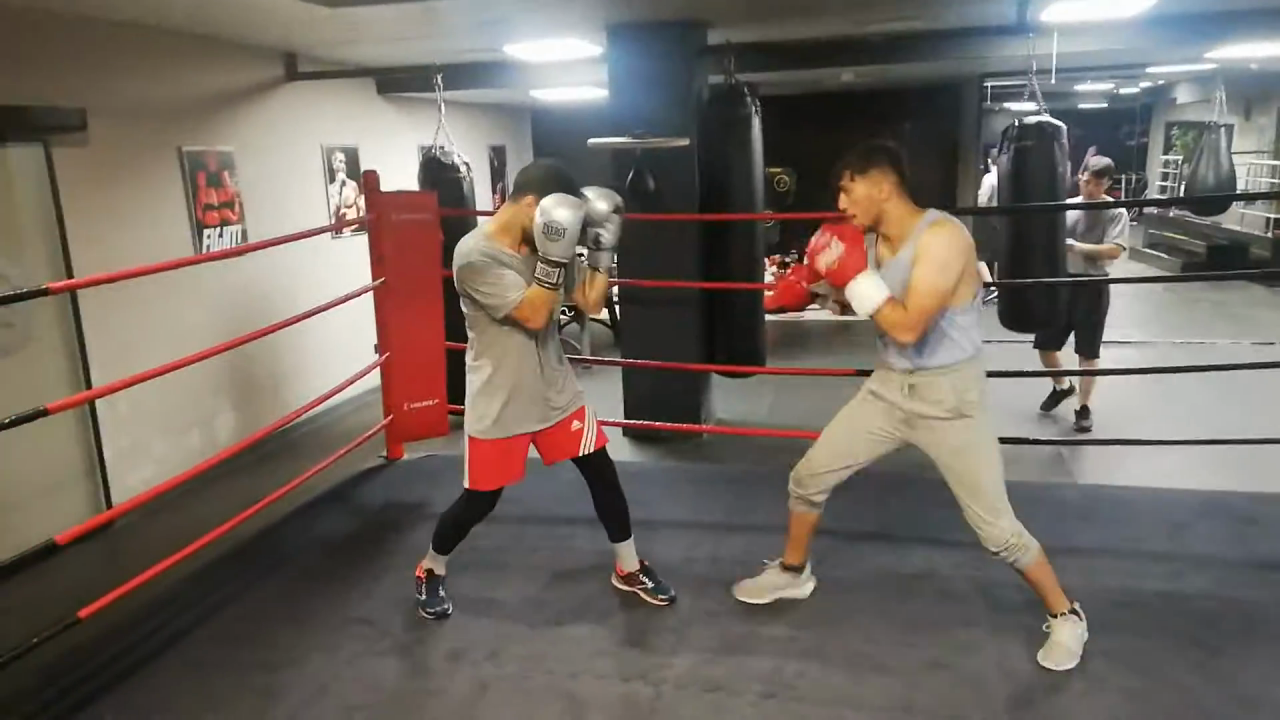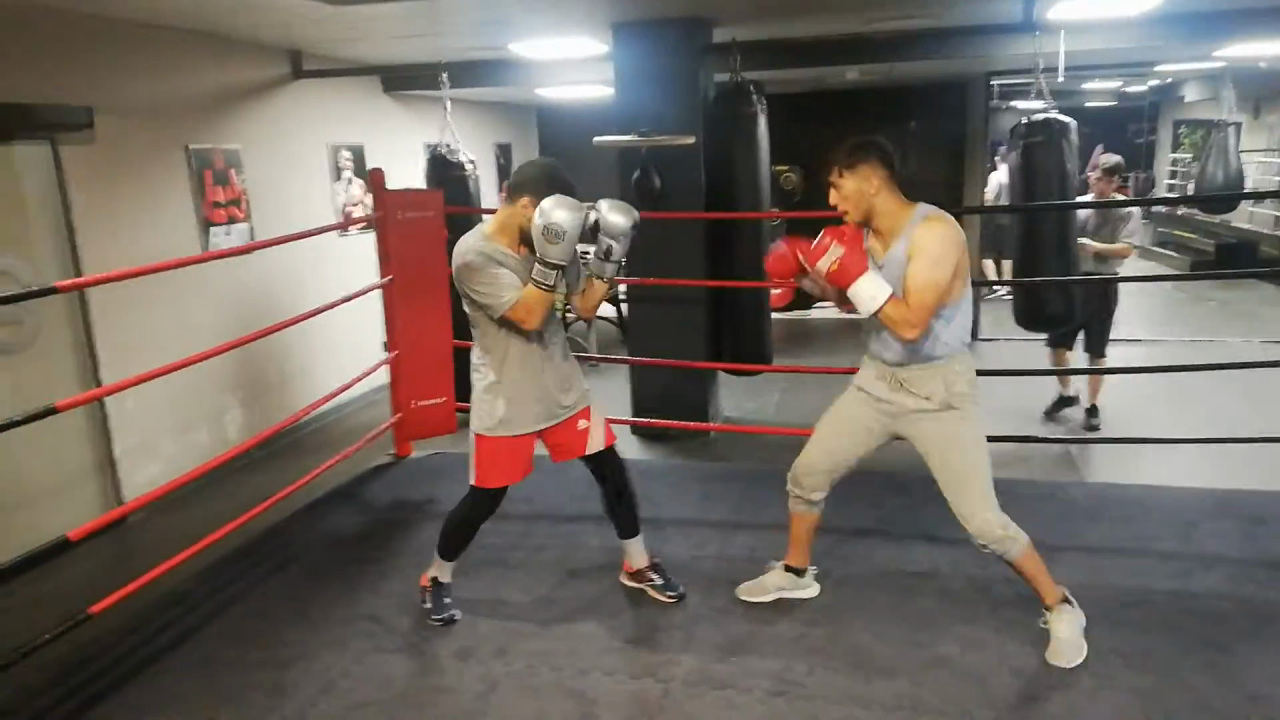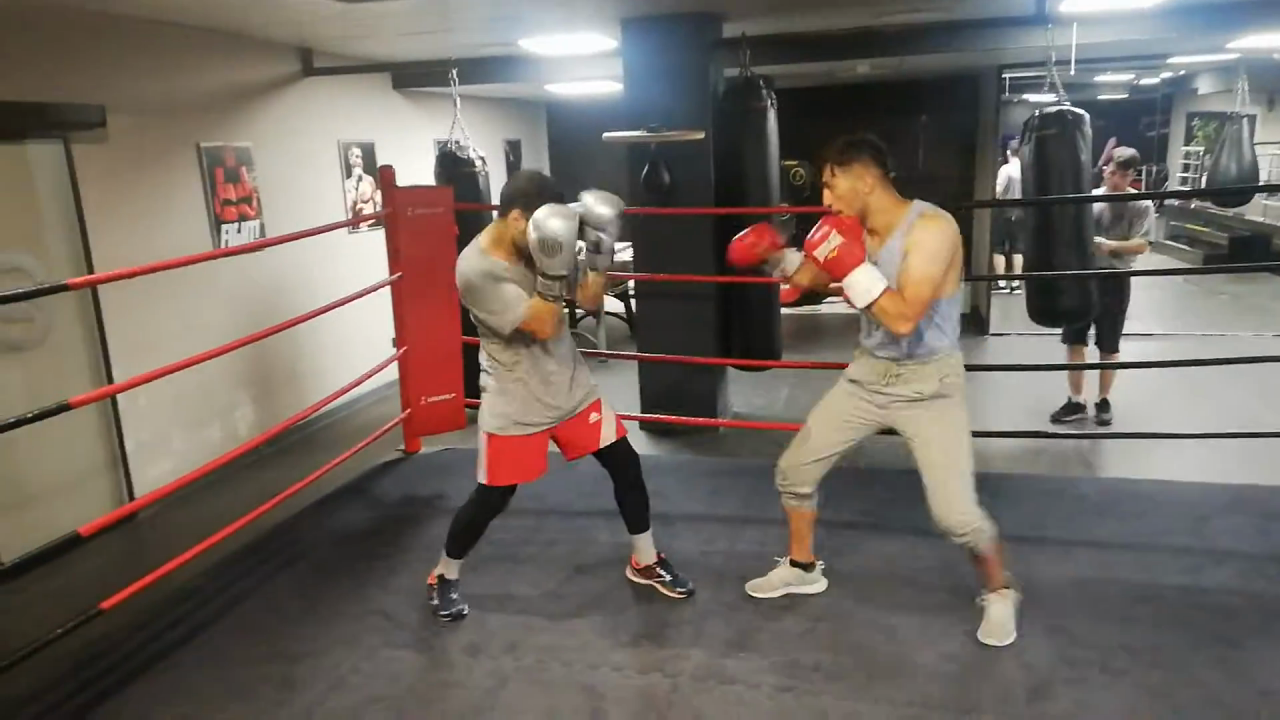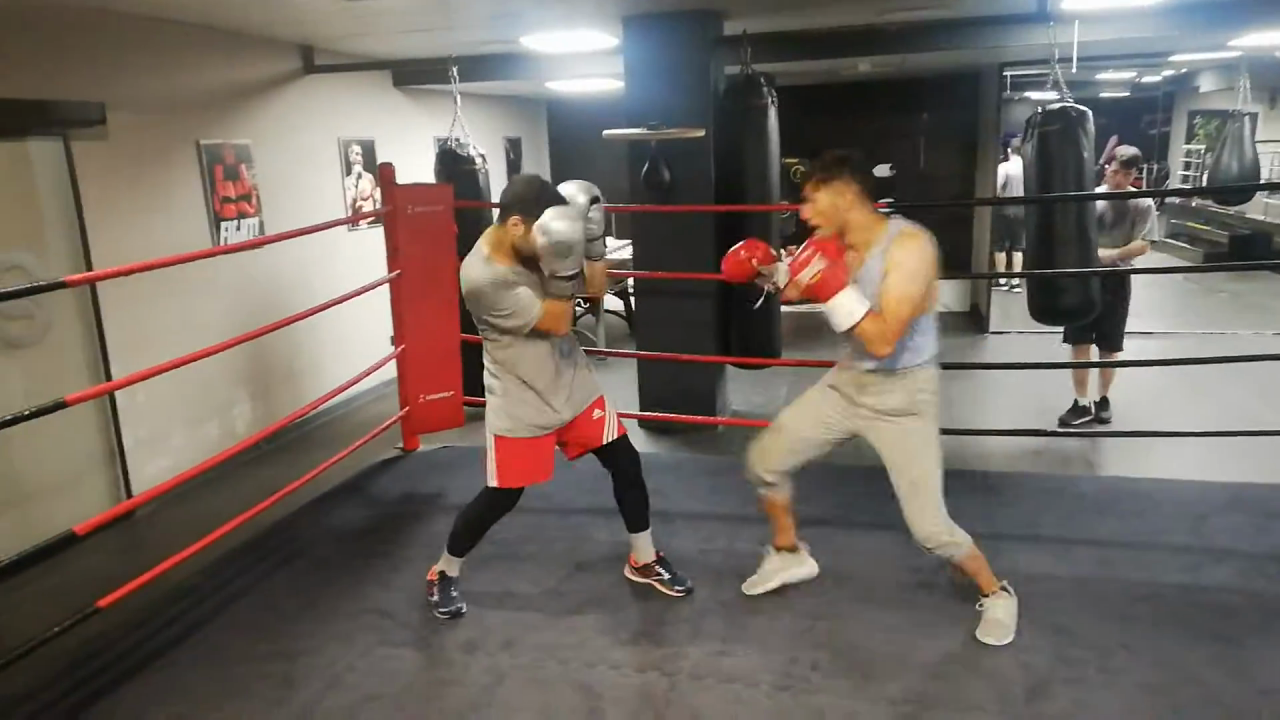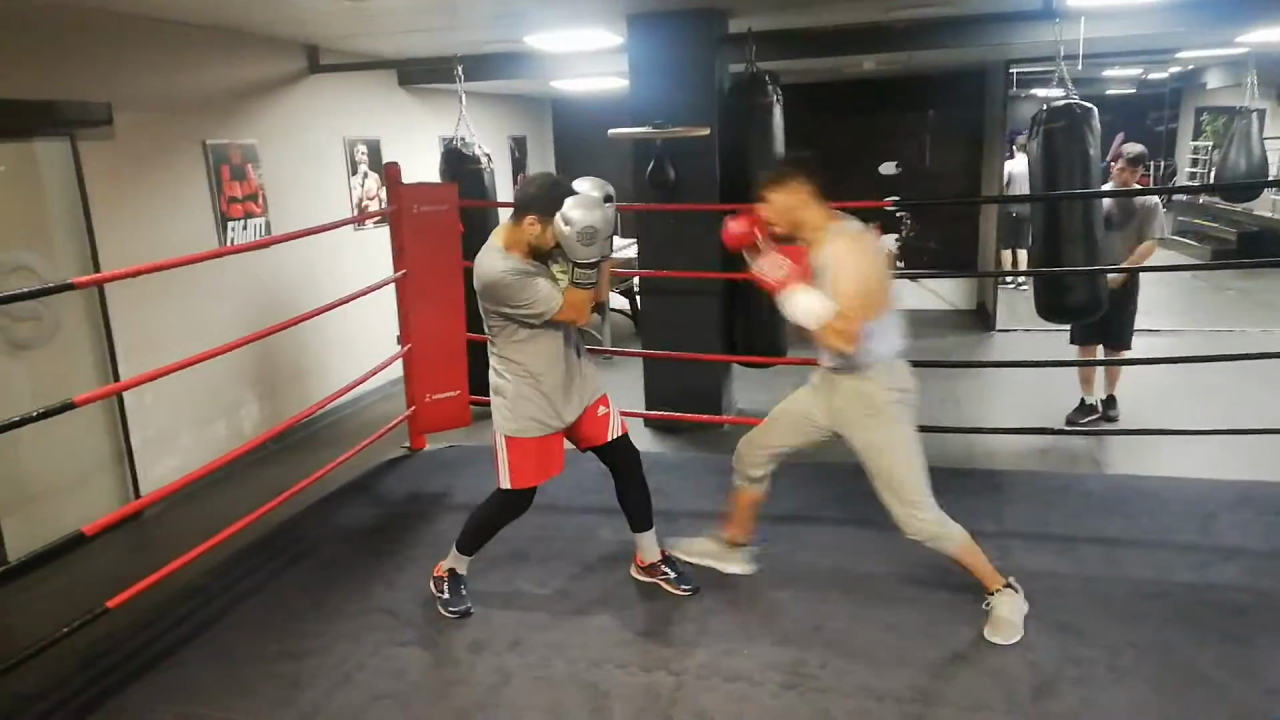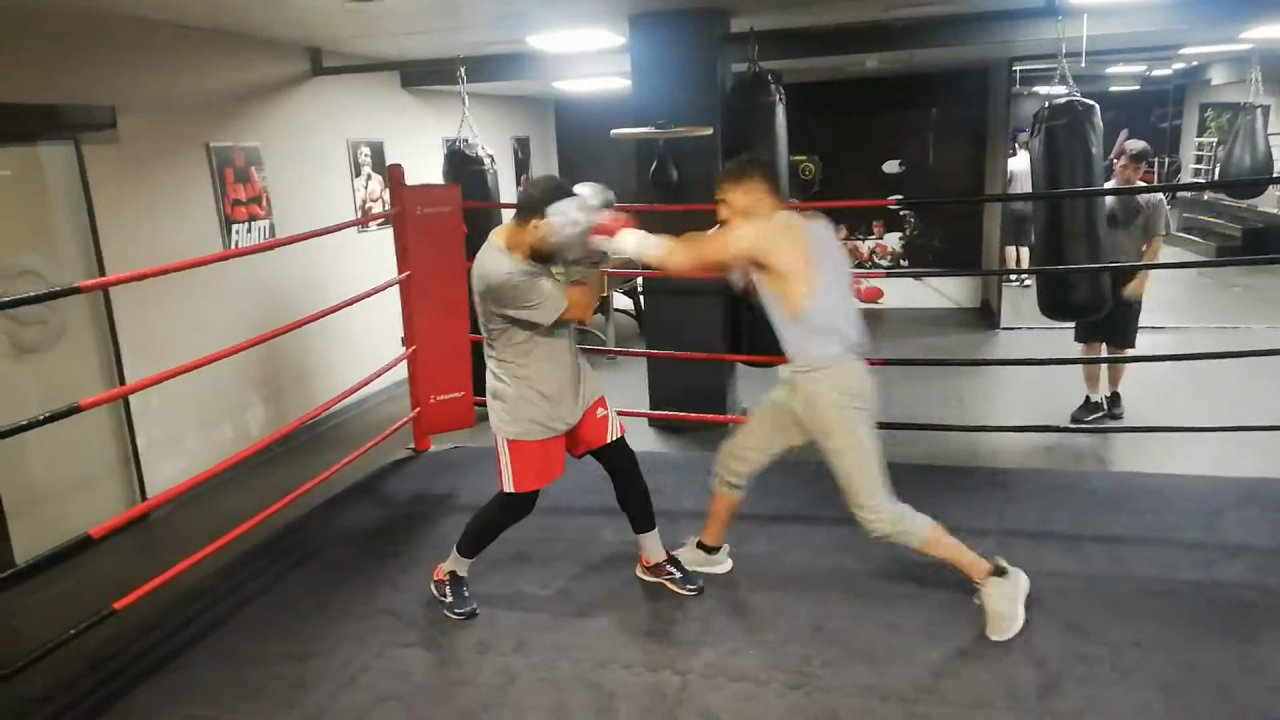
dt=0.1s
person 1, frame 1
left shoulder: (942, 237)
right shoulder: (881, 240)
left elbow: (906, 329)
right elbow: (856, 304)
left wrist: (851, 274)
right wrist: (825, 277)
left hip: (949, 396)
right hip: (889, 387)
left knee: (996, 527)
right knee: (809, 476)
left ankle: (1065, 616)
right ankle: (791, 571)
person 1, frame 2
left shoulder: (935, 231)
right shoulder: (869, 234)
left elbow: (911, 325)
right elbow: (848, 295)
left wrist: (854, 273)
right wrist: (815, 269)
left hip: (939, 388)
right hip: (879, 381)
left knee: (983, 521)
right knee: (805, 476)
left ankle: (1061, 608)
right ankle: (795, 572)
person 1, frame 3
left shoulder: (932, 227)
right shoulder: (853, 227)
left elbow: (903, 321)
right elbow: (810, 277)
left wrist: (851, 265)
right wrist: (775, 252)
left hip: (929, 383)
right hip: (868, 375)
left knee: (955, 513)
right knee: (797, 469)
left ankle: (999, 590)
right ankle: (801, 567)
person 1, frame 4
left shoulder: (910, 246)
right shoulder: (838, 243)
left elbow: (883, 341)
right elbow: (804, 288)
left wrist: (835, 286)
right wrist: (769, 265)
left hip: (905, 395)
right hip: (849, 382)
left knee: (930, 528)
right knee: (764, 458)
left ankle: (997, 595)
right ankle: (788, 553)
person 1, frame 5
left shoulder: (850, 244)
right shoulder: (815, 242)
left elbow: (843, 339)
right elbow: (782, 274)
left wrist: (790, 285)
right wrist: (760, 250)
left hip: (876, 389)
right hip: (833, 384)
left knee: (918, 518)
right knee: (753, 452)
left ankle: (1003, 592)
right ankle: (729, 545)
person 1, frame 6
left shoulder: (768, 233)
right shoulder: (810, 229)
left elbow: (682, 258)
left wrist: (621, 237)
right wrist: (745, 265)
left hip: (834, 388)
right hip: (805, 384)
left knee: (880, 515)
right knee: (735, 459)
left ankle: (996, 579)
right ankle: (709, 549)
person 2, frame 1
left shoulder: (543, 240)
right shoulder: (474, 256)
left elbow: (591, 304)
right elbow: (533, 315)
left wrist: (602, 244)
right wrist: (554, 254)
left hip: (554, 391)
right hip: (497, 403)
left knee: (602, 473)
right knee: (479, 499)
left ankle: (629, 568)
right ankle: (432, 570)
person 2, frame 2
left shoulder: (543, 240)
right shoulder: (473, 255)
left elbow: (586, 307)
right elbow: (530, 316)
left wrist: (608, 255)
right wrist: (554, 256)
left hip: (562, 389)
right hip: (504, 401)
left knee: (612, 470)
right knee: (484, 497)
left ankle: (638, 565)
right ankle: (438, 578)
person 2, frame 3
left shoulder: (536, 243)
right shoulder: (476, 271)
left elbow: (591, 297)
right elbow: (542, 328)
left wrist: (601, 246)
right wrist: (553, 267)
left hip: (570, 386)
right hip: (514, 401)
left knee: (625, 464)
right knee: (492, 496)
left ankle: (646, 562)
right ankle: (444, 576)
person 2, frame 4
left shoulder: (537, 245)
right shoulder: (481, 278)
left elbow: (594, 286)
right elbow: (557, 324)
left wrist: (586, 242)
right wrist: (562, 266)
left hip: (573, 384)
right hip: (520, 400)
left knee: (626, 462)
right knee: (500, 496)
left ankle: (644, 560)
right ankle: (444, 573)
person 2, frame 5
left shoulder: (534, 244)
right shoulder: (498, 274)
left elbow: (597, 293)
right elbow: (575, 313)
left wrist: (594, 247)
right wrist: (585, 253)
left hip: (574, 383)
right hip: (526, 399)
left knee: (627, 461)
right knee: (514, 497)
left ankle: (650, 560)
right ankle: (450, 570)
person 2, frame 6
left shoulder: (530, 246)
right shoulder: (501, 275)
left elbow: (583, 298)
right elbow: (580, 312)
left hip: (573, 387)
right hip: (525, 403)
left knee: (624, 463)
right knee: (517, 500)
left ankle: (655, 559)
right ankle: (451, 572)
person 3, frame 1
left shoulder: (1116, 212)
right shoulder: (1067, 207)
left elbow: (1114, 250)
left wrist: (1080, 248)
left hip: (1093, 287)
left knee: (1088, 352)
right knee: (1045, 345)
left ankle: (1083, 408)
right ankle: (1062, 386)
person 3, frame 2
left shoulder: (1127, 211)
right shoulder: (1076, 204)
left elbow: (1126, 249)
left wrist: (1093, 246)
left hip: (1101, 285)
left knee: (1096, 351)
right knee: (1057, 344)
left ankle: (1092, 406)
right ankle: (1067, 393)
person 3, frame 3
left shoulder: (1141, 205)
left elbow: (1141, 245)
left wrist: (1107, 245)
left hip: (1115, 281)
left knee: (1108, 348)
right knee: (1075, 342)
left ankle: (1103, 401)
right ankle: (1076, 401)
person 3, frame 4
left shoulder: (1142, 204)
left elbow: (1142, 246)
left wrist: (1110, 255)
left hip: (1115, 280)
left knee: (1109, 346)
right knee: (1079, 342)
left ankle: (1103, 399)
right ankle: (1083, 404)
person 3, frame 5
left shoulder: (1148, 202)
left elbow: (1149, 245)
left wrist: (1121, 273)
left hip: (1122, 280)
left knee: (1115, 346)
right knee: (1086, 343)
left ankle: (1110, 397)
right ankle: (1090, 403)
person 3, frame 6
left shoulder: (1152, 199)
left elbow: (1156, 242)
left wrist: (1140, 280)
left hip: (1127, 278)
left knee: (1119, 343)
right knee: (1090, 341)
left ankle: (1113, 394)
right ankle: (1095, 400)
